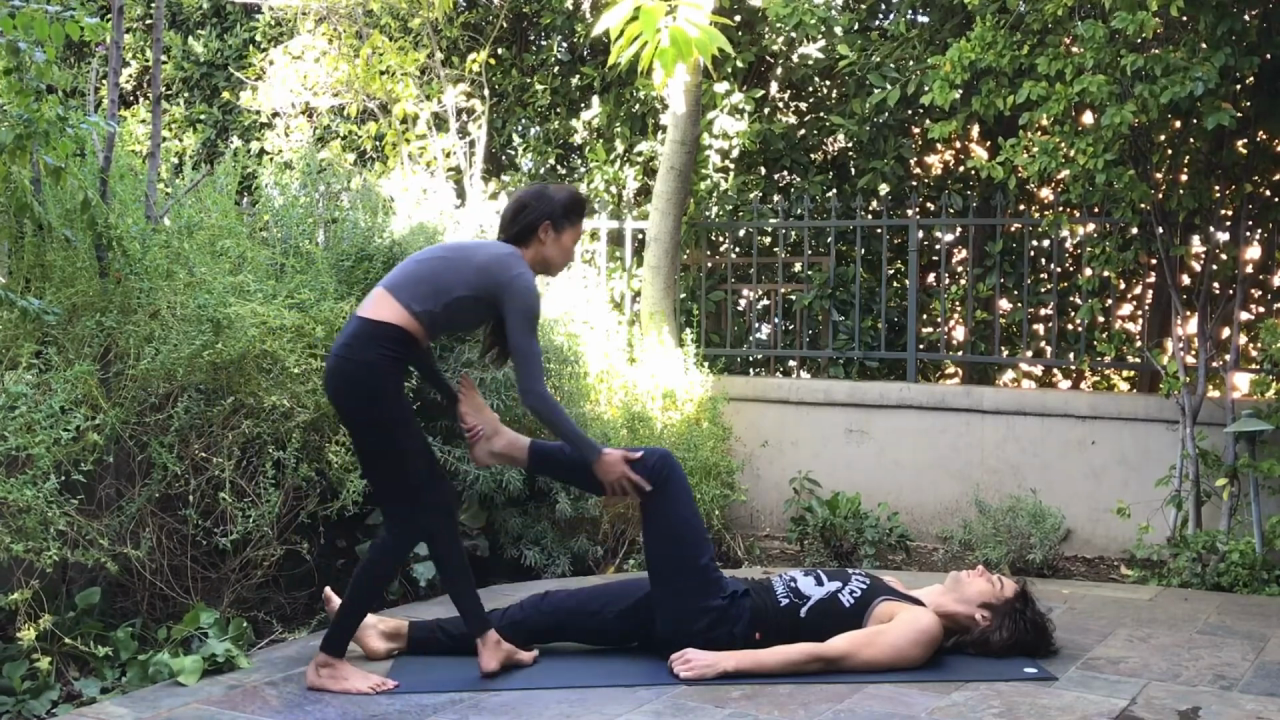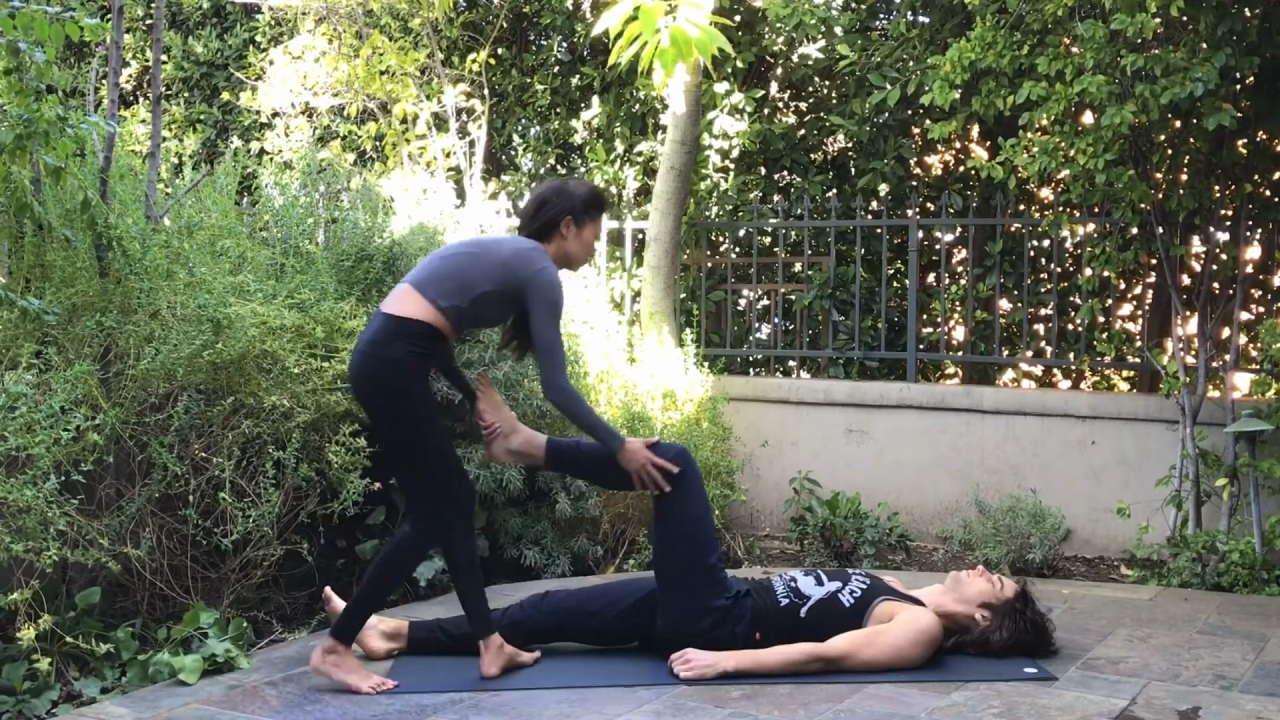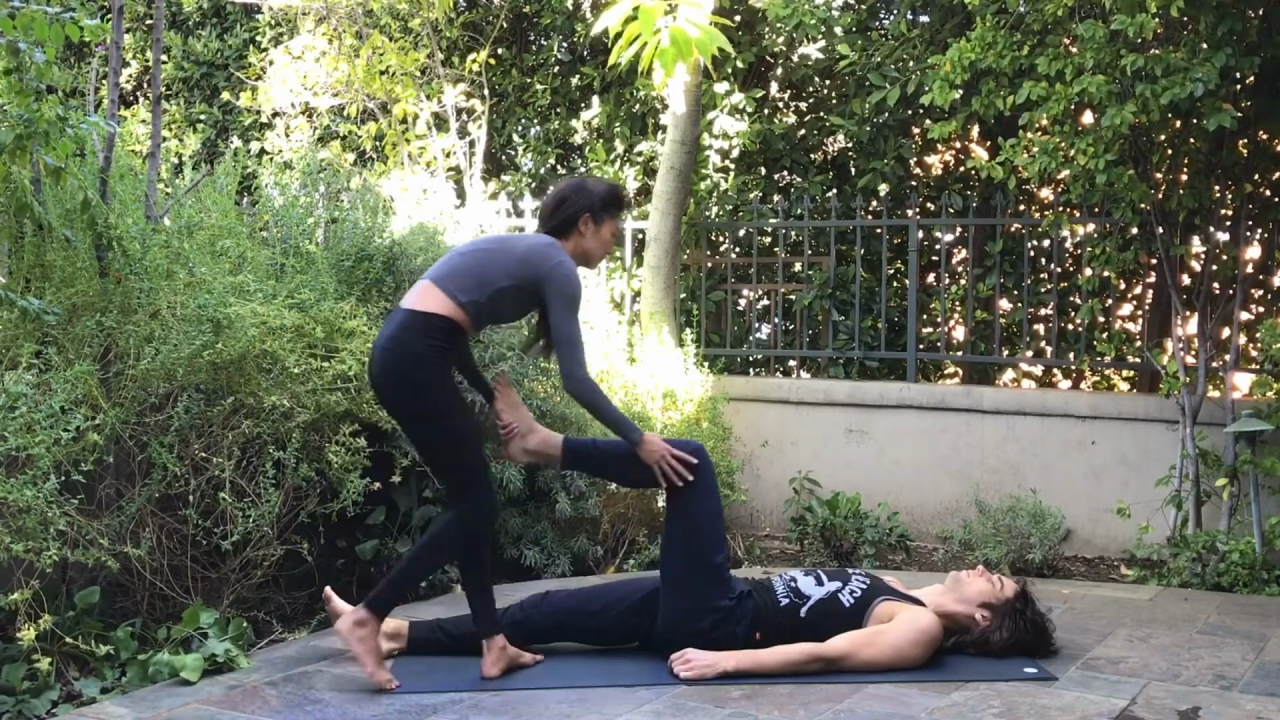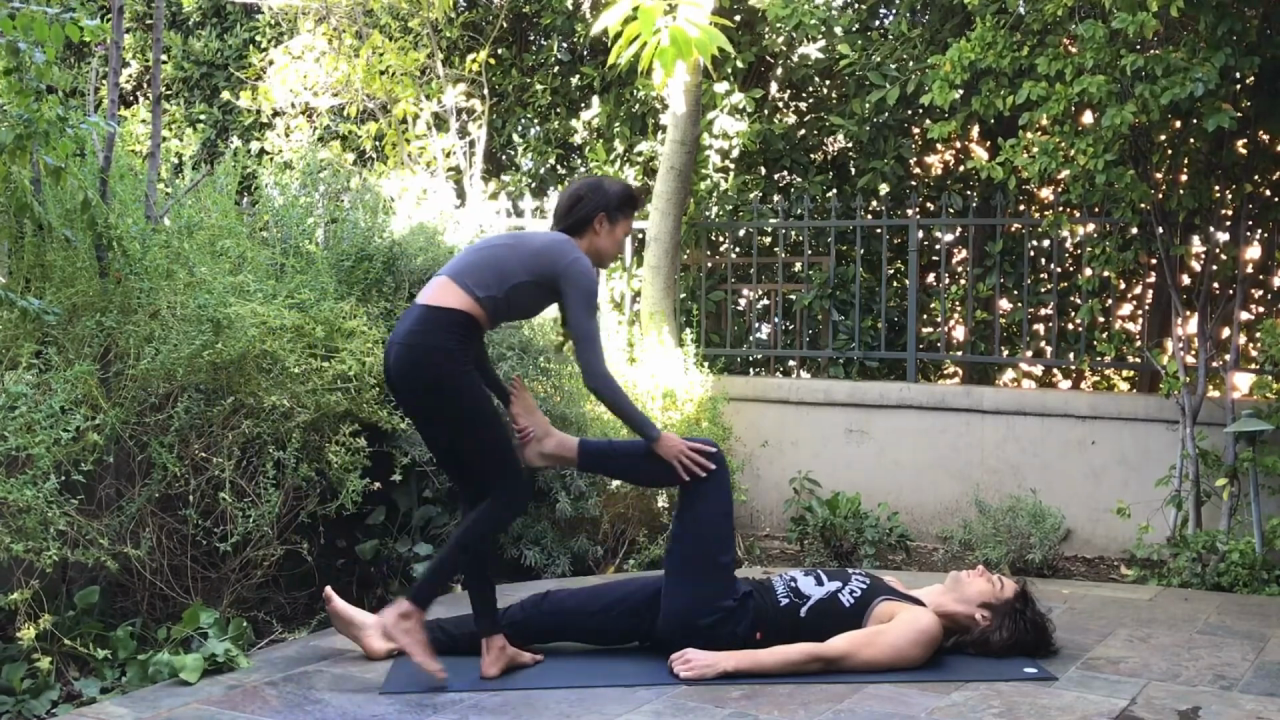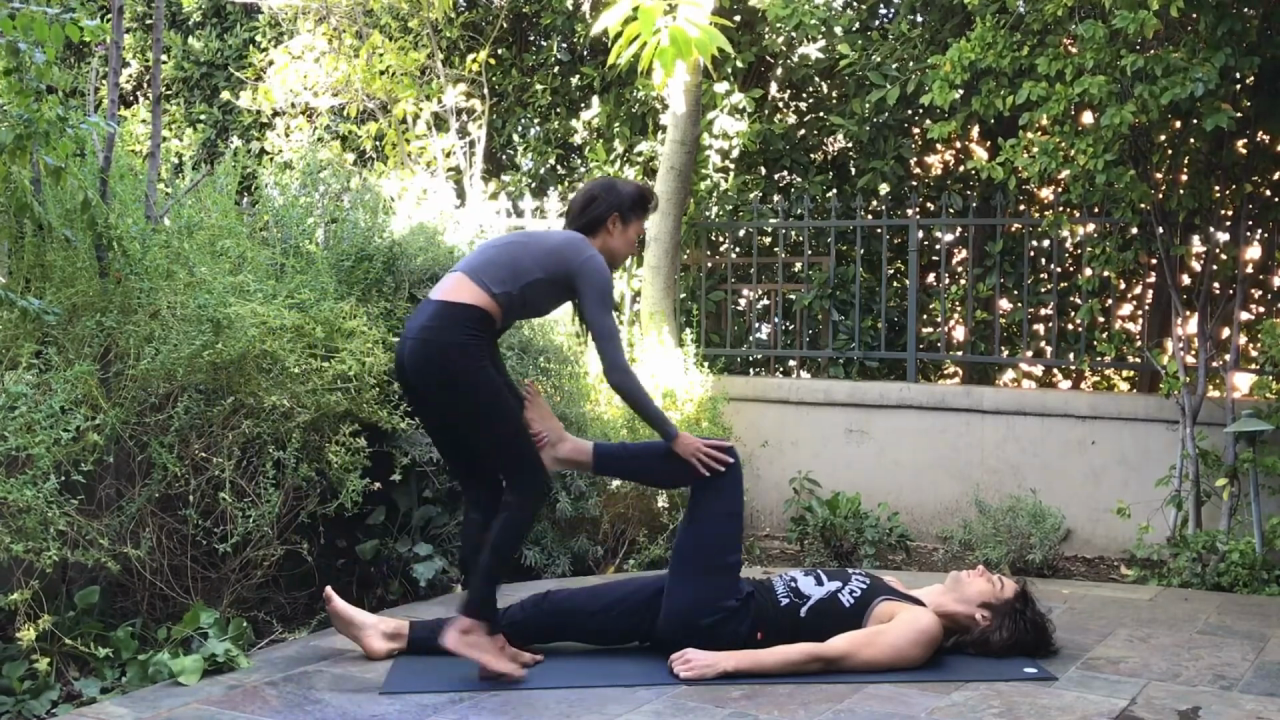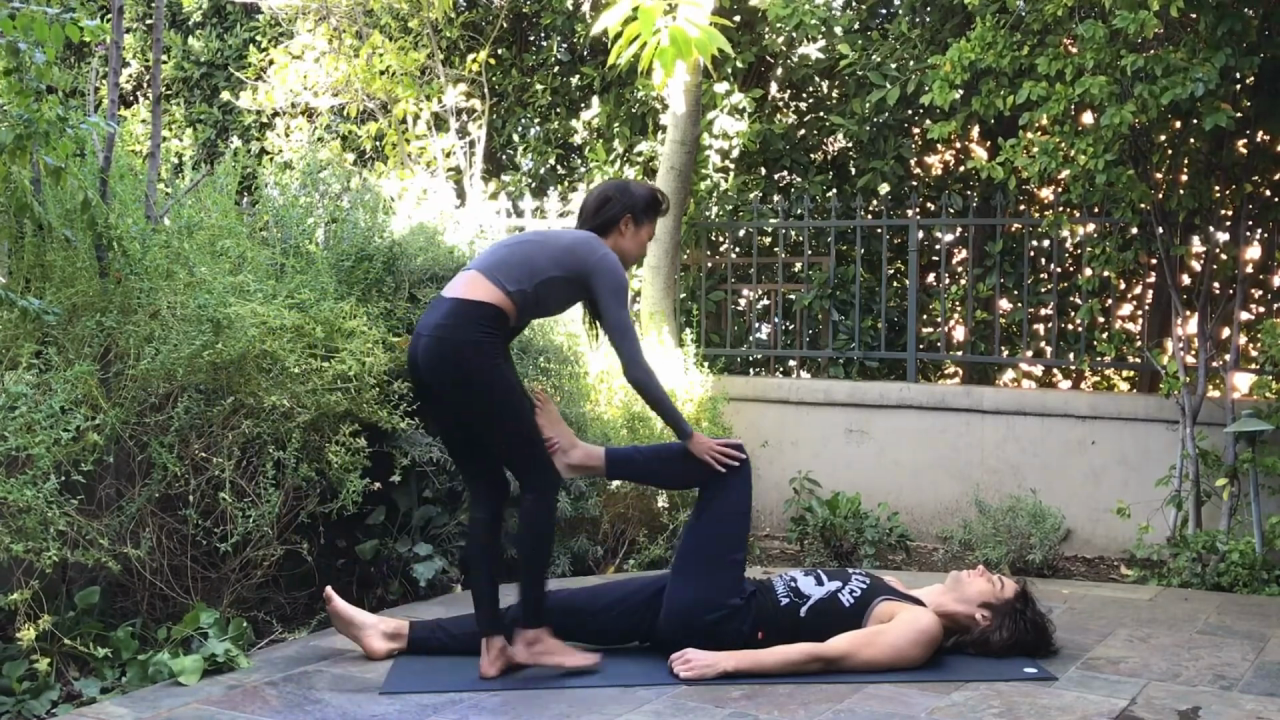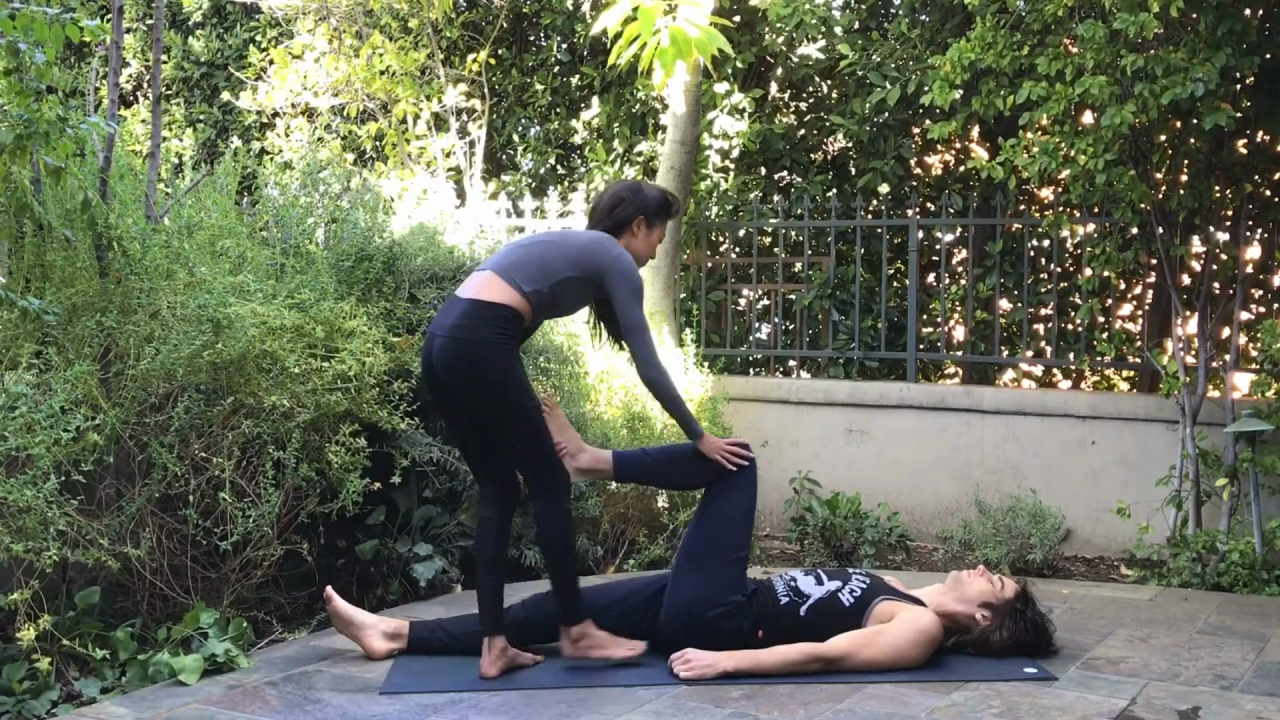
dt=0.1s
person 1, frame 1
left shoulder: (919, 630)
right shoulder: (900, 594)
left elbow: (824, 653)
left wrist: (723, 662)
left hip: (717, 626)
right hip: (726, 603)
left knee: (658, 469)
right knee: (551, 611)
left ankle: (514, 449)
right ankle: (396, 634)
person 1, frame 2
left shoulder: (919, 632)
right shoulder: (901, 594)
left elbow: (823, 655)
left wrist: (723, 663)
left hip: (715, 625)
right hip: (717, 610)
left knee: (675, 463)
right knee: (552, 611)
left ankle: (530, 447)
right ankle: (394, 633)
person 1, frame 3
left shoulder: (919, 630)
right shoulder: (901, 594)
left elbow: (823, 653)
left wrist: (723, 663)
left hip: (716, 625)
right hip: (715, 608)
left knee: (689, 461)
right knee: (554, 610)
left ankle: (548, 446)
right ankle: (397, 633)
person 1, frame 4
left shoulder: (918, 631)
right shoulder: (901, 595)
left elbow: (825, 654)
left wrist: (723, 662)
left hip: (714, 625)
right hip: (702, 611)
left knee: (705, 462)
right knee: (552, 609)
left ankle: (559, 449)
right ankle: (396, 632)
person 1, frame 5
left shoulder: (919, 630)
right shoulder: (901, 595)
left elbow: (825, 654)
left wrist: (723, 662)
left hip: (716, 624)
right hip: (705, 609)
left knee: (715, 464)
right knee: (554, 609)
left ankle: (574, 453)
right ankle: (395, 631)
person 1, frame 6
left shoulder: (919, 630)
right shoulder: (900, 595)
left elbow: (826, 653)
left wrist: (725, 661)
left hip: (714, 622)
right hip: (703, 608)
left knee: (728, 461)
right knee: (557, 605)
left ankle: (583, 457)
right ankle: (396, 634)
person 1, frame 7
left shoulder: (919, 629)
right shoulder: (902, 595)
left elbow: (825, 652)
left wrist: (725, 661)
left hip: (715, 620)
right hip: (702, 606)
left knee: (732, 461)
right knee: (558, 605)
left ankle: (591, 461)
right ankle: (397, 634)
person 2, frame 1
left shoulder: (487, 261)
right shoulder: (515, 278)
right elbow: (534, 393)
left wrist: (456, 402)
right wrist: (596, 457)
left hip: (361, 362)
right hip: (368, 369)
left knee: (435, 503)
right knee: (410, 516)
left ankle: (487, 641)
right ankle: (329, 662)
person 2, frame 2
left shoulder: (507, 256)
right shoulder: (539, 271)
right elbow: (556, 387)
left wrist: (475, 399)
right wrist: (619, 447)
left hip: (380, 359)
right hip: (394, 367)
left knee: (452, 504)
right knee: (436, 513)
left ankle: (489, 644)
right ankle: (337, 647)
person 2, frame 3
left shoulder: (525, 252)
right shoulder: (557, 266)
right elbow: (576, 380)
left wrist: (493, 398)
right wrist: (638, 441)
left hip: (398, 353)
right hip: (414, 360)
left knee: (473, 498)
right knee: (475, 502)
left ankle: (493, 644)
right ankle: (367, 618)
person 2, frame 4
left shoulder: (537, 250)
right shoulder: (572, 263)
right elbow: (595, 375)
left wrist: (508, 403)
right wrist: (655, 438)
left hip: (408, 350)
right hip: (433, 355)
left knee: (482, 495)
right knee: (509, 491)
left ankle: (491, 643)
right ankle: (409, 611)
person 2, frame 5
left shoulder: (550, 249)
right shoulder: (586, 261)
right elbow: (617, 371)
left wrist: (522, 405)
right wrist: (674, 437)
left hip: (418, 346)
right hip: (448, 351)
left knee: (483, 494)
right knee: (529, 485)
left ankle: (485, 634)
right ankle: (470, 622)
person 2, frame 6
left shoulder: (560, 247)
right shoulder: (602, 260)
right elbow: (635, 368)
left wrist: (526, 412)
right wrist: (688, 436)
left hip: (429, 343)
right hip: (462, 348)
left knee: (488, 492)
right knee: (538, 484)
left ankle: (492, 643)
right ankle: (532, 633)
person 2, frame 7
left shoulder: (572, 248)
right shoulder: (616, 260)
right elbow: (649, 368)
left wrist: (533, 413)
right wrist: (698, 437)
left hip: (442, 342)
right hip: (477, 348)
left knee: (499, 492)
right knee: (550, 486)
left ankle: (495, 644)
right ankle: (576, 629)
